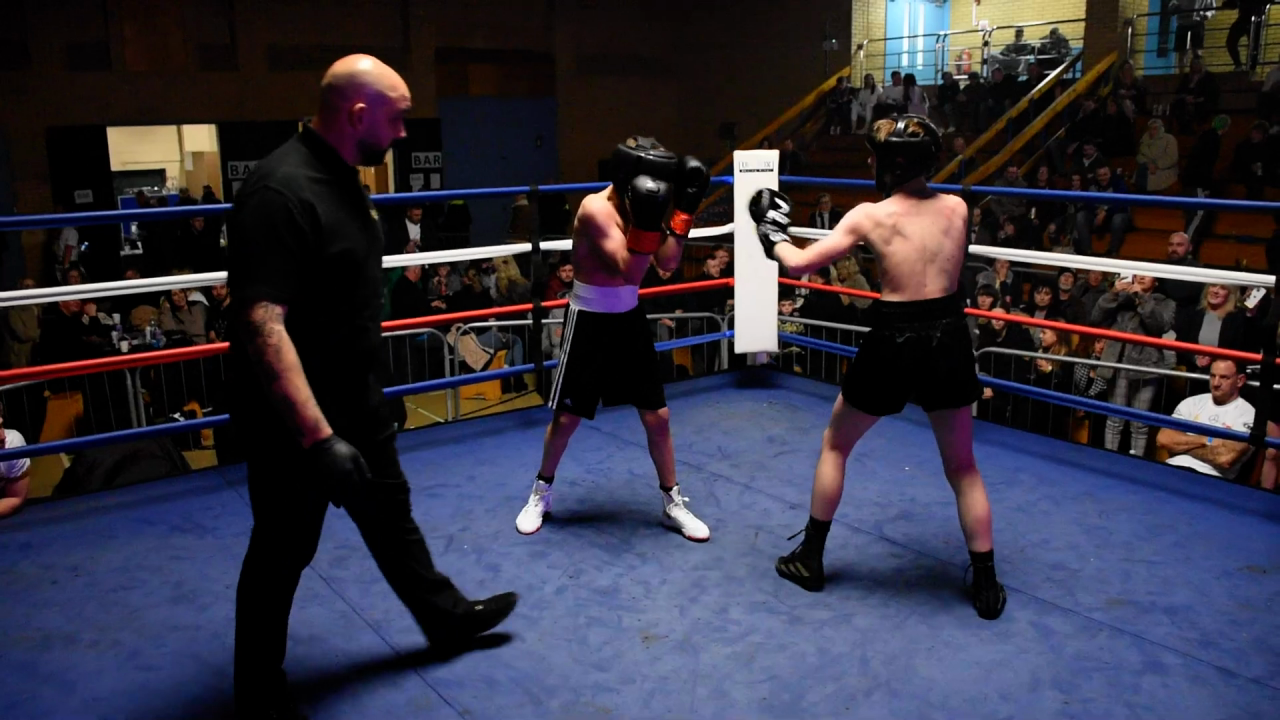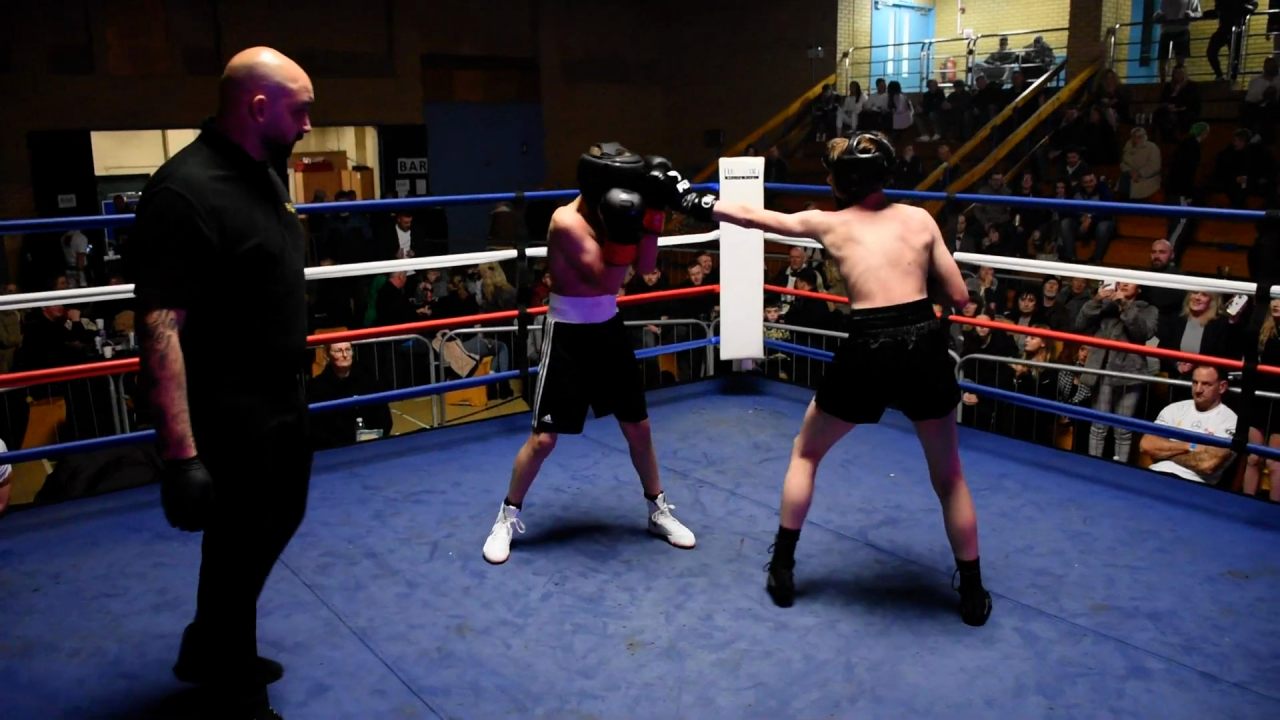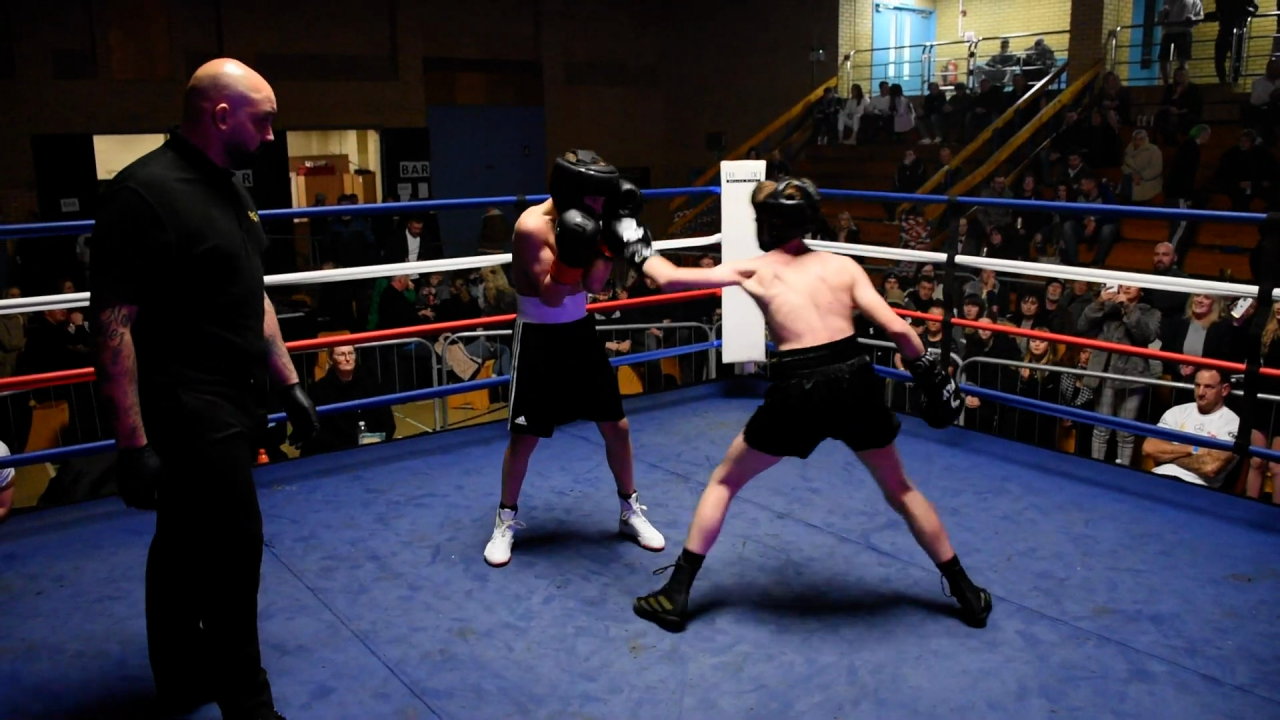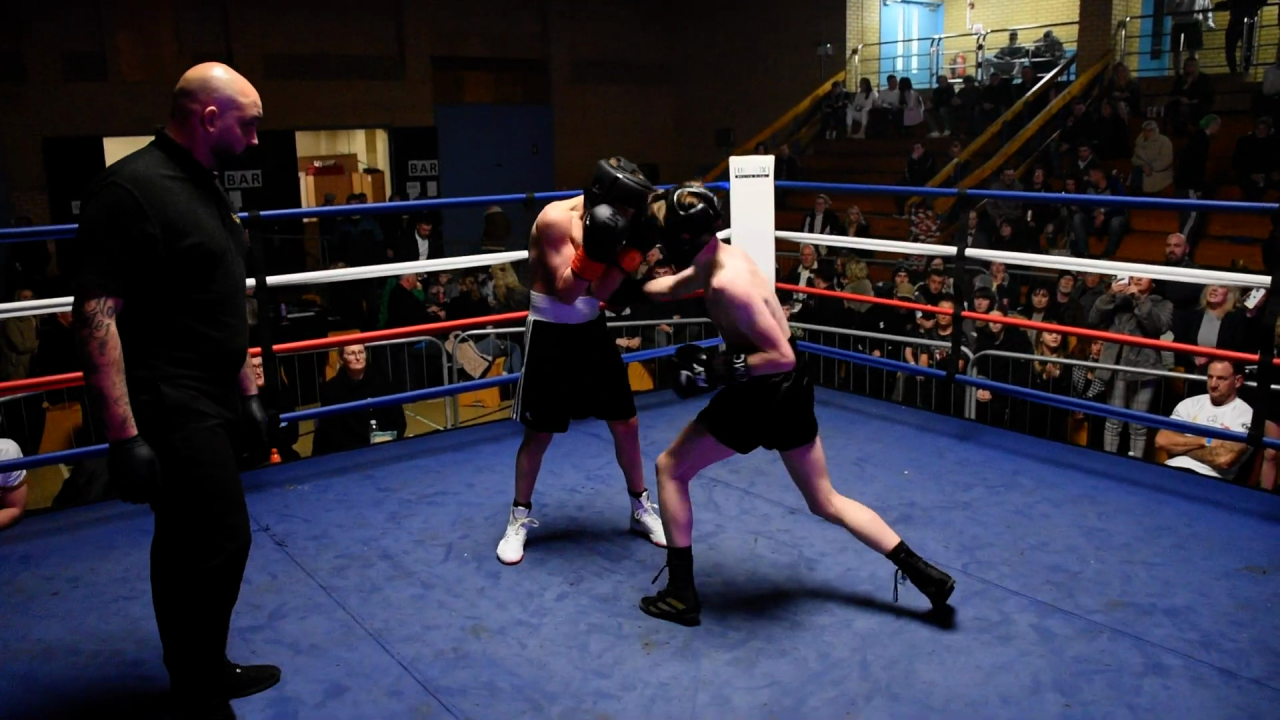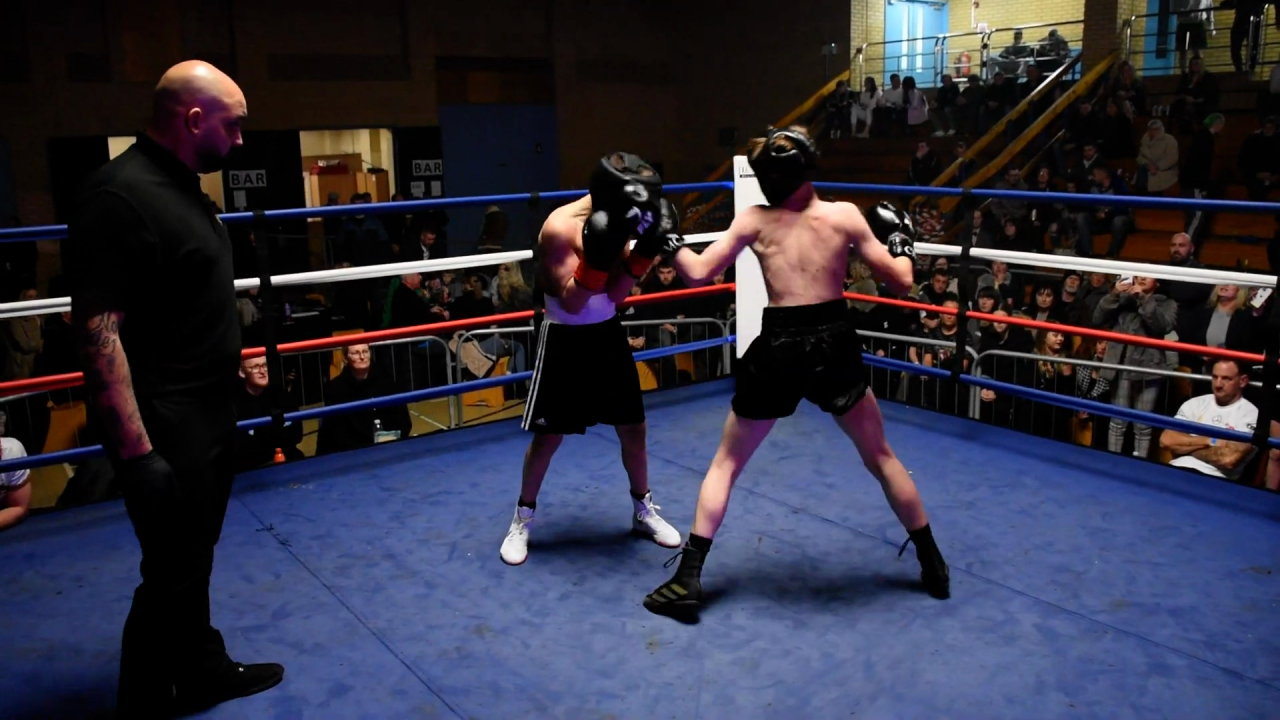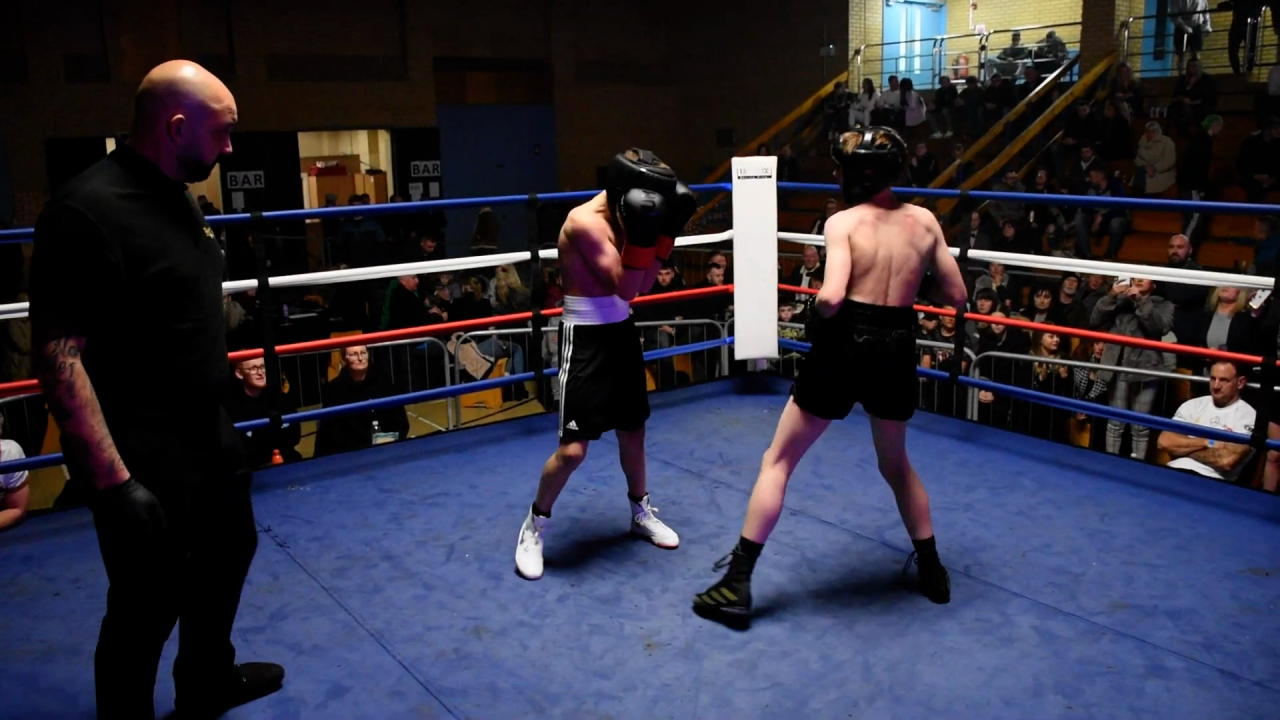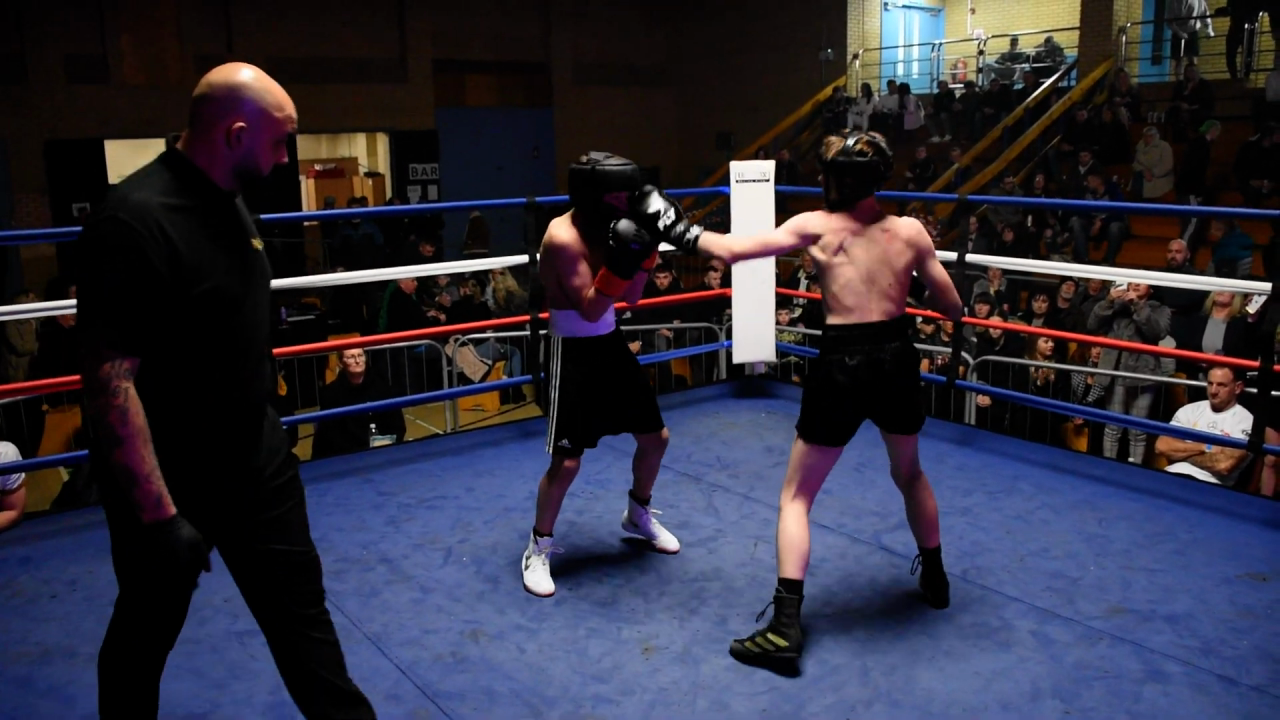
dt=0.3s
person 1, frame 1
left shoulder: (341, 177)
right shoulder: (281, 190)
right elbow: (263, 323)
right wrist: (319, 436)
left hip: (351, 393)
right hip: (290, 411)
left knee: (388, 508)
right knee: (284, 546)
left ankle: (444, 614)
person 1, frame 2
left shoulder: (266, 175)
right shoulder: (185, 191)
right elbow: (160, 329)
left wrist: (292, 382)
right wrist: (181, 452)
left hip: (274, 399)
right hip: (227, 410)
left knee: (277, 523)
right knee: (237, 546)
left ankle: (209, 652)
person 1, frame 3
left shoulder: (227, 186)
right shoulder: (146, 191)
right elbow: (114, 324)
left wrist: (288, 383)
right wrist: (133, 441)
left hip: (226, 402)
right hip: (185, 411)
left knee: (188, 541)
right knee: (234, 547)
person 1, frame 4
left shoulder: (203, 187)
right shoulder: (131, 188)
right elbow: (97, 316)
left wrist: (249, 395)
right wrist: (123, 433)
left hip: (210, 401)
right hip: (169, 407)
left knee: (187, 542)
right knee: (218, 545)
person 1, frame 5
left shoulder: (180, 186)
right shoulder: (120, 195)
right elbow: (98, 332)
right wrist: (136, 449)
left hip: (204, 413)
right hip: (166, 423)
left knee: (189, 553)
right knee: (175, 571)
person 1, frame 6
left shoulder: (177, 196)
right shoulder: (87, 212)
right elbow: (59, 359)
right wrist: (113, 481)
left hip: (208, 429)
right hip: (144, 449)
left knee: (229, 549)
right knee: (149, 603)
person 1, frame 7
left shoulder: (228, 204)
right shoulder: (134, 222)
right elbow: (110, 380)
right wrist: (159, 513)
left hip: (252, 448)
right hip: (168, 470)
left knee: (294, 593)
right knee: (149, 624)
person 2, frame 1
left shoulder: (869, 216)
right shoulder: (956, 208)
left elbow: (802, 264)
left wrist: (771, 227)
left hip: (893, 342)
right hip: (948, 339)
left knee: (835, 445)
right knee: (963, 468)
left ankle: (810, 558)
right ankle: (985, 584)
person 2, frame 2
left shoulder: (829, 223)
right shoulder: (919, 220)
left elbow: (752, 217)
right elbow: (959, 296)
left wrist: (692, 199)
left hip: (868, 350)
right hip: (925, 345)
left knee: (805, 455)
right knee: (948, 476)
left ankle: (781, 571)
right ankle: (973, 592)
person 2, frame 3
left shoulder: (752, 268)
right shoulder: (841, 266)
left elbow: (669, 279)
right elbow: (898, 328)
left wrist: (637, 249)
right wrist: (932, 375)
left hip: (798, 389)
right hip: (854, 380)
left knee: (724, 481)
right knee: (900, 491)
left ankle: (676, 594)
right ankle: (966, 593)
person 2, frame 4
left shoulder: (726, 282)
right shoulder: (719, 256)
left elbow: (781, 356)
right elbow: (679, 284)
left wrist: (715, 370)
left hip: (759, 395)
right hip: (791, 392)
left knee: (670, 469)
right knee: (826, 502)
left ankle: (681, 592)
right ankle: (923, 575)
person 2, frame 5
left shoulder: (753, 220)
right shoulder: (845, 215)
left elbow: (698, 274)
right elbow: (901, 282)
left wrist: (663, 236)
right wrist: (899, 235)
left hip: (779, 348)
right hip: (834, 344)
left knee: (726, 462)
right knee: (879, 456)
left ankle: (688, 578)
right ankle: (931, 563)
person 2, frame 6
left shoulder: (844, 223)
right shoulder: (923, 220)
left elbow: (828, 301)
right elbow: (957, 296)
left wrist: (812, 323)
left hip: (844, 344)
right hip: (897, 346)
left knee: (778, 461)
right knee: (896, 464)
left ankle: (736, 580)
right ankle: (931, 571)
person 2, frame 7
left shoulder: (816, 226)
right shoulder: (910, 231)
left elbow: (730, 250)
right elbow: (954, 308)
left wrist: (674, 225)
left hip: (843, 366)
right hip: (896, 361)
left knee: (796, 496)
right knee: (910, 475)
left ankle: (786, 625)
right ankle: (934, 579)
person 3, frame 1
left shoulder: (641, 206)
right shoulder: (595, 209)
left elbow: (667, 264)
right elbow: (630, 271)
left wrist: (684, 208)
right wrist: (647, 220)
left hip: (630, 319)
right hip: (590, 322)
left knee: (657, 416)
right knee: (567, 418)
left ankle: (673, 502)
right ankle: (541, 493)
person 3, frame 2
left shoulder: (610, 215)
right shoulder: (568, 222)
left elbow: (645, 266)
right elbow: (614, 279)
left wrist: (653, 209)
right wrist: (621, 234)
left hip: (608, 329)
right hip: (569, 336)
left knee: (638, 427)
right knee: (544, 437)
left ankle: (659, 510)
right ankle: (508, 517)
person 3, frame 3
left shoulder: (579, 221)
right shoulder: (532, 225)
left elbow: (594, 284)
right elbow: (551, 296)
left wrist: (609, 230)
right wrist: (571, 254)
left hip: (580, 330)
right hip: (538, 336)
left knee: (616, 426)
right knee: (524, 438)
left ankle: (630, 511)
right ankle: (505, 521)
person 3, frame 4
left shoulder: (609, 226)
right shoulder: (555, 219)
left elbow: (602, 293)
right elbow: (565, 292)
left wrist: (634, 247)
right wrist: (593, 250)
left hip: (592, 331)
right hip: (550, 334)
left knee: (626, 424)
right knee: (538, 434)
left ankle: (642, 509)
right ankle: (519, 519)
person 3, frame 5
left shoulder: (615, 224)
right shoulder: (560, 227)
left elbow: (616, 294)
right elbow: (571, 302)
left wrist: (645, 248)
right wrist: (595, 258)
left hip: (607, 332)
right hip: (565, 338)
left knee: (634, 429)
right knee: (547, 438)
left ankle: (644, 510)
right ankle: (523, 519)
person 3, frame 6
left shoulder: (624, 218)
right shoulder: (585, 223)
left elbow: (642, 286)
right elbow: (623, 286)
left wrist: (666, 232)
right wrist: (640, 237)
left hip: (621, 332)
right hip: (585, 339)
left knee: (633, 430)
right knee: (573, 447)
left ankle: (641, 512)
right ankle: (535, 526)
person 3, frame 7
left shoulder: (608, 228)
right shoulder: (563, 237)
left elbow: (631, 297)
right elbow: (591, 309)
left wrist: (647, 244)
right wrist: (619, 264)
left hip: (610, 343)
right hip: (574, 352)
left knee: (656, 436)
right knee: (567, 462)
left ankle: (640, 513)
right ankle: (538, 548)
